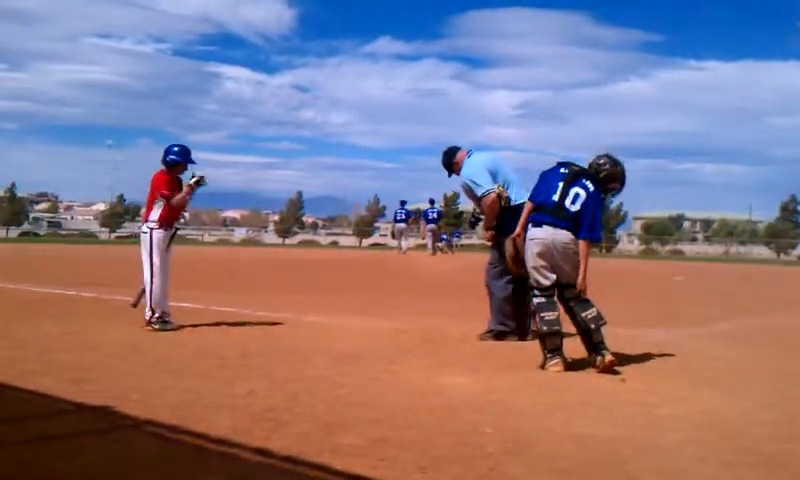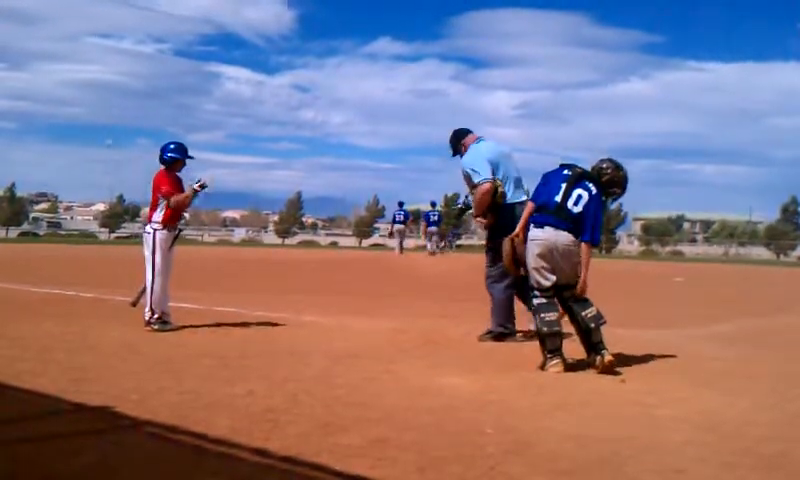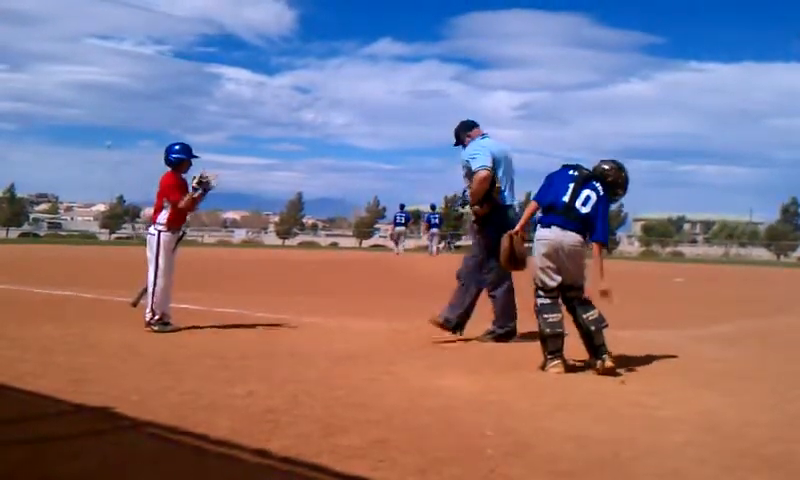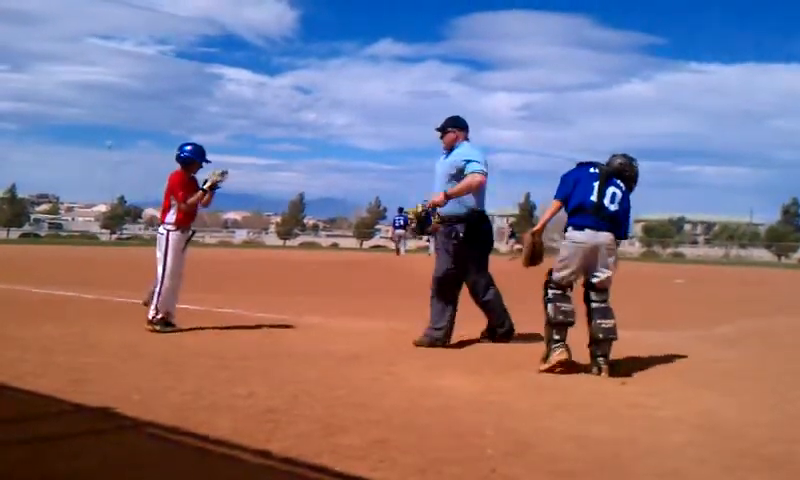
dt=0.4s
person 1, frame 1
left shoulder: (557, 170)
right shoulder: (595, 194)
left elbow: (532, 200)
right elbow: (585, 237)
left wrist: (520, 228)
right wrist: (582, 273)
left hip: (537, 233)
right hip: (566, 239)
left knee: (543, 293)
right knee: (573, 294)
left ankle: (554, 355)
right ankle: (600, 352)
person 1, frame 2
left shoulder: (559, 172)
right shoulder: (596, 196)
left elbow: (533, 201)
right elbow: (587, 240)
left wrist: (520, 228)
right wrist: (583, 276)
left hip: (538, 234)
right hip: (567, 240)
left knee: (543, 294)
right knee: (572, 294)
left ankle: (553, 356)
right ankle: (599, 352)
person 1, frame 3
left shoulder: (564, 172)
right shoulder: (601, 196)
left elbow: (537, 201)
right elbow: (597, 241)
left wrist: (520, 226)
right wrist: (600, 278)
left hip: (546, 234)
right hip: (574, 240)
left knee: (546, 295)
right knee: (576, 296)
left ankle: (554, 358)
right ankle: (601, 355)
person 1, frame 4
left shoulder: (582, 171)
right shoulder: (622, 191)
left elbow: (560, 199)
right elbow: (619, 234)
left wrist: (541, 224)
right wrist: (607, 266)
left hip: (578, 235)
right hip: (606, 240)
left knee: (557, 287)
right knee: (599, 298)
left ankle: (557, 348)
right ankle: (601, 360)
person 2, frame 1
left shoulder: (469, 171)
right shoulder: (485, 156)
left elbow: (491, 198)
left wrist: (488, 227)
right wrist: (486, 220)
left hip: (512, 221)
left knee: (497, 275)
right knee: (519, 275)
left ankle: (502, 329)
right ankle: (521, 328)
person 2, frame 2
left shoulder: (471, 157)
right shoulder: (497, 147)
left elbow: (485, 188)
left wrist: (477, 213)
left hip: (505, 216)
right hip: (523, 211)
left knee: (498, 274)
left ankle: (502, 330)
person 2, frame 3
left shoulder: (476, 149)
right shoulder: (500, 147)
left elbow: (483, 175)
left wrist: (474, 202)
right wrist: (480, 201)
left hip: (493, 216)
right hip: (504, 214)
left knee: (496, 275)
right knee: (470, 270)
left ankle: (504, 329)
right ankle: (453, 319)
person 2, frame 4
left shoulder: (467, 154)
right shoulder: (447, 157)
left elbow: (478, 179)
left wrist: (445, 195)
right wrist: (434, 207)
left hip: (468, 228)
right hip: (448, 227)
left knee: (479, 282)
right knee: (442, 280)
left ankle: (501, 329)
right ankle: (437, 334)
person 3, frame 1
left shoulder: (176, 180)
right shoulder: (162, 177)
left elbow: (179, 206)
right elbow: (174, 203)
left wrist: (191, 188)
right wrist: (189, 186)
left hip: (166, 231)
right hip: (154, 230)
left knee: (162, 275)
right knee: (155, 274)
left ankle: (161, 314)
right ankle: (152, 316)
person 3, frame 2
left shoulder: (175, 179)
right shoulder: (163, 177)
left elbow: (182, 205)
right elbow: (174, 203)
left wrist: (194, 191)
right wrist: (194, 189)
left hip: (168, 231)
right hip: (157, 231)
left knee: (163, 275)
right knee: (156, 274)
left ankle: (161, 315)
right ankle: (152, 317)
person 3, frame 3
left shoulder: (181, 181)
right shoulder: (169, 179)
left elbow: (190, 207)
right elbow: (182, 206)
left wrist: (202, 191)
right wrist: (195, 188)
left hip: (172, 233)
right hip: (161, 233)
left knee: (166, 277)
right knee: (158, 276)
left ankle: (162, 317)
right ankle: (153, 318)
person 3, frame 4
left shoulder: (191, 180)
right shoulder: (177, 178)
left elbow: (205, 203)
right elbow: (185, 207)
left wrist: (211, 187)
right wrist: (204, 189)
left hip: (182, 233)
right hip: (171, 233)
left knee: (176, 277)
right knee: (166, 276)
left ankle: (166, 317)
right ankle: (155, 318)
